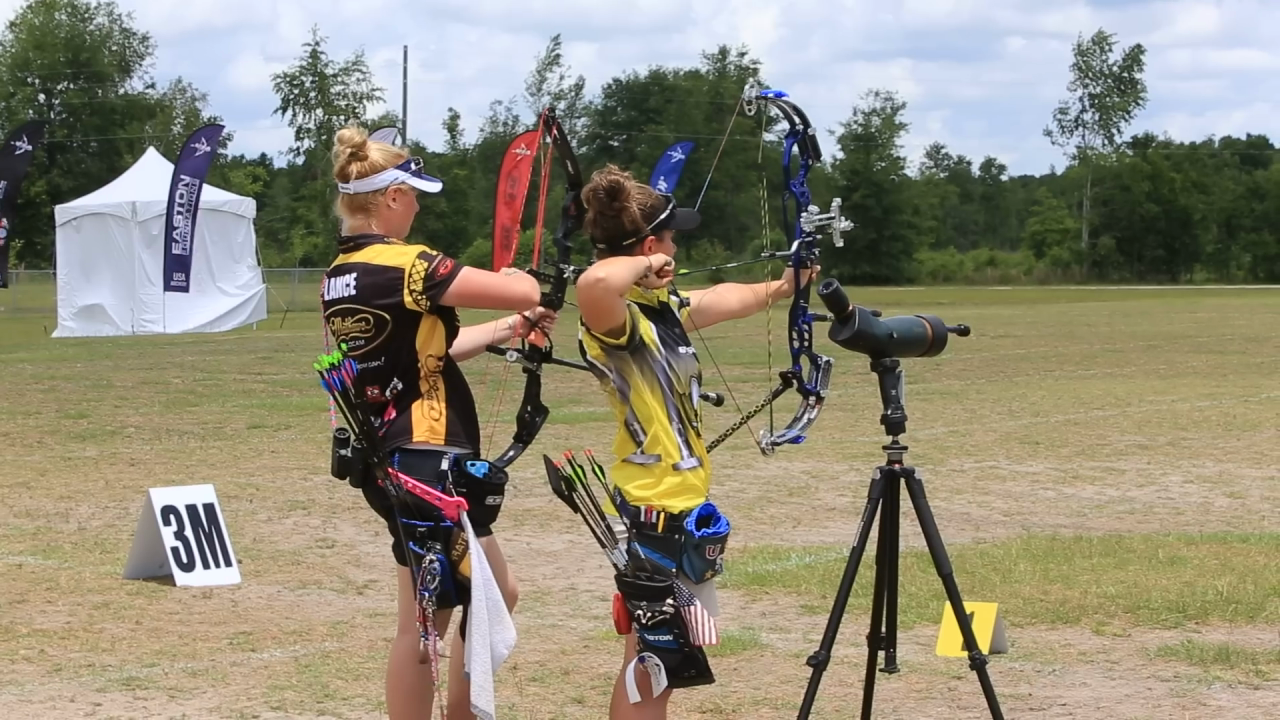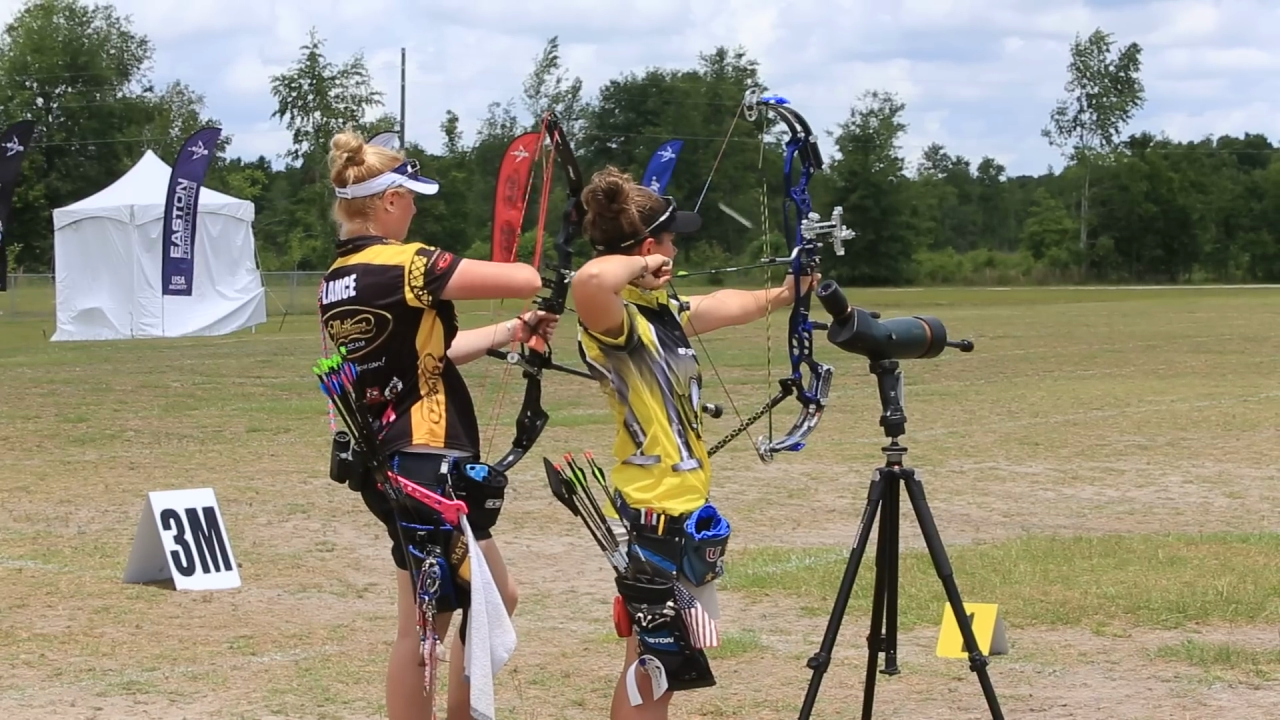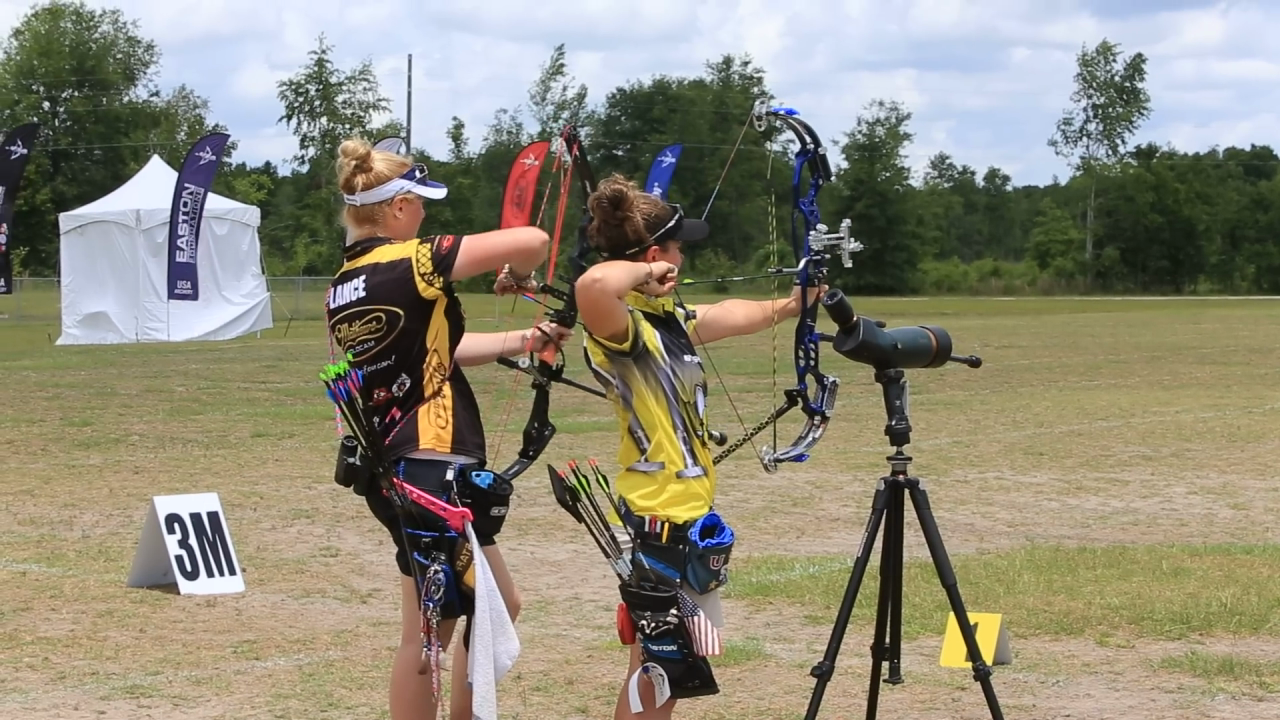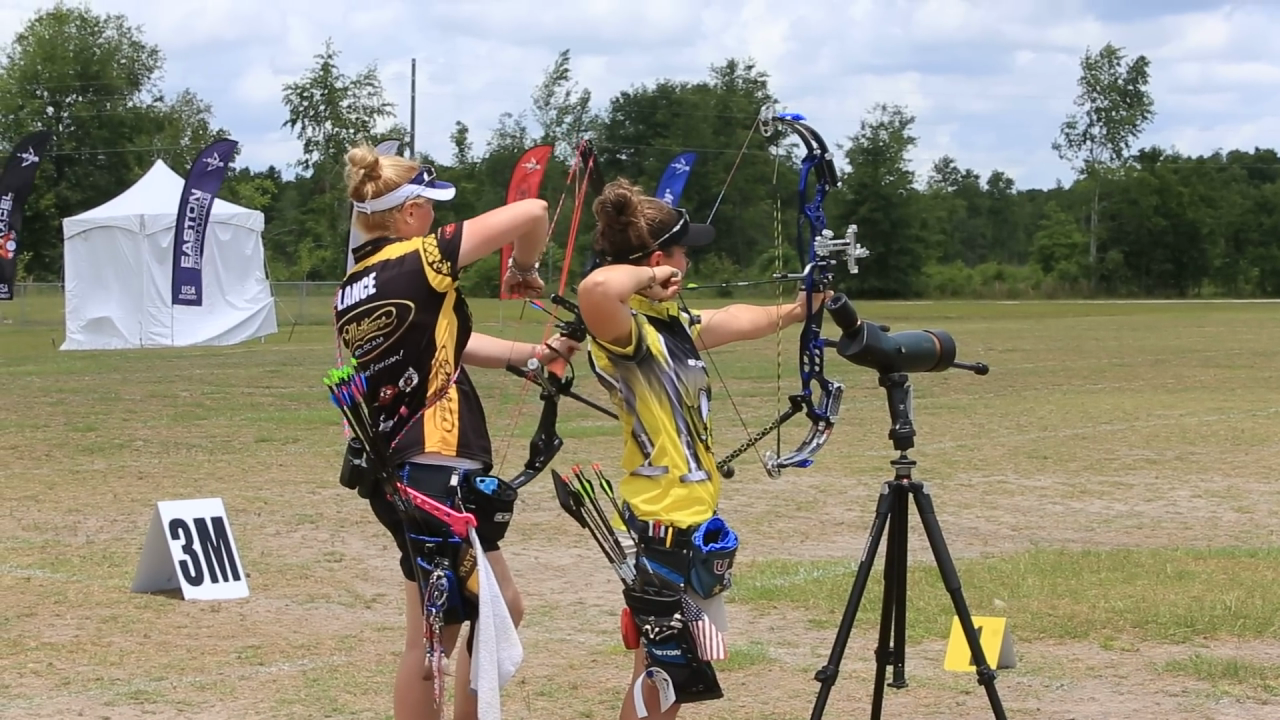
dt=0.4s
person 1, frame 1
left shoulder: (341, 275)
right shoulder: (402, 266)
right elbow: (525, 292)
left wrist: (507, 329)
right wrist: (511, 274)
left hip: (391, 461)
right hip: (424, 463)
left knee: (496, 594)
right knee: (422, 624)
person 1, frame 2
left shoulder: (338, 279)
right shoulder: (401, 266)
right elbow: (525, 280)
left wrist: (509, 332)
right wrist: (511, 272)
left hip: (388, 464)
right hip: (424, 466)
left knee: (495, 598)
right knee: (422, 627)
person 1, frame 3
left shoulder: (344, 285)
right shoulder: (407, 265)
right elbow: (532, 241)
left wrist: (522, 341)
right wrist: (517, 276)
left hip: (392, 469)
right hip: (430, 472)
left knee: (499, 604)
right knee: (427, 633)
person 1, frame 4
left shoulder: (355, 287)
right shoulder: (415, 263)
right elbow: (531, 212)
left wrist: (532, 353)
right wrist: (524, 269)
left hip: (397, 473)
right hip: (434, 476)
left knee: (502, 608)
right knee: (432, 638)
person 2, frame 1
left shoulder: (662, 305)
right shoulder: (616, 316)
left elbow: (720, 298)
right elbow: (594, 282)
left wrist: (780, 288)
right wrist: (643, 267)
left hip: (678, 508)
right hip: (655, 515)
left knee: (658, 661)
right knee: (649, 670)
person 2, frame 2
left shoulder: (661, 308)
right shoulder: (614, 318)
left elbow: (721, 304)
right elbow: (589, 279)
left wrist: (780, 295)
right wrist: (639, 266)
left hip: (678, 511)
right hip: (654, 519)
left knee: (662, 664)
right knee: (651, 668)
person 2, frame 3
left shoulder: (667, 316)
right shoulder: (620, 324)
left elbow: (727, 314)
right elbow: (593, 285)
left wrist: (787, 306)
right wrist: (644, 273)
left hip: (684, 519)
right hip: (659, 526)
left knee: (666, 670)
right knee: (655, 675)
person 2, frame 4
left shoulder: (672, 320)
right shoulder: (625, 329)
left elbow: (731, 319)
right elbow: (595, 287)
left wrist: (792, 311)
right wrist: (647, 278)
left hip: (689, 525)
right hip: (662, 531)
left knee: (672, 674)
